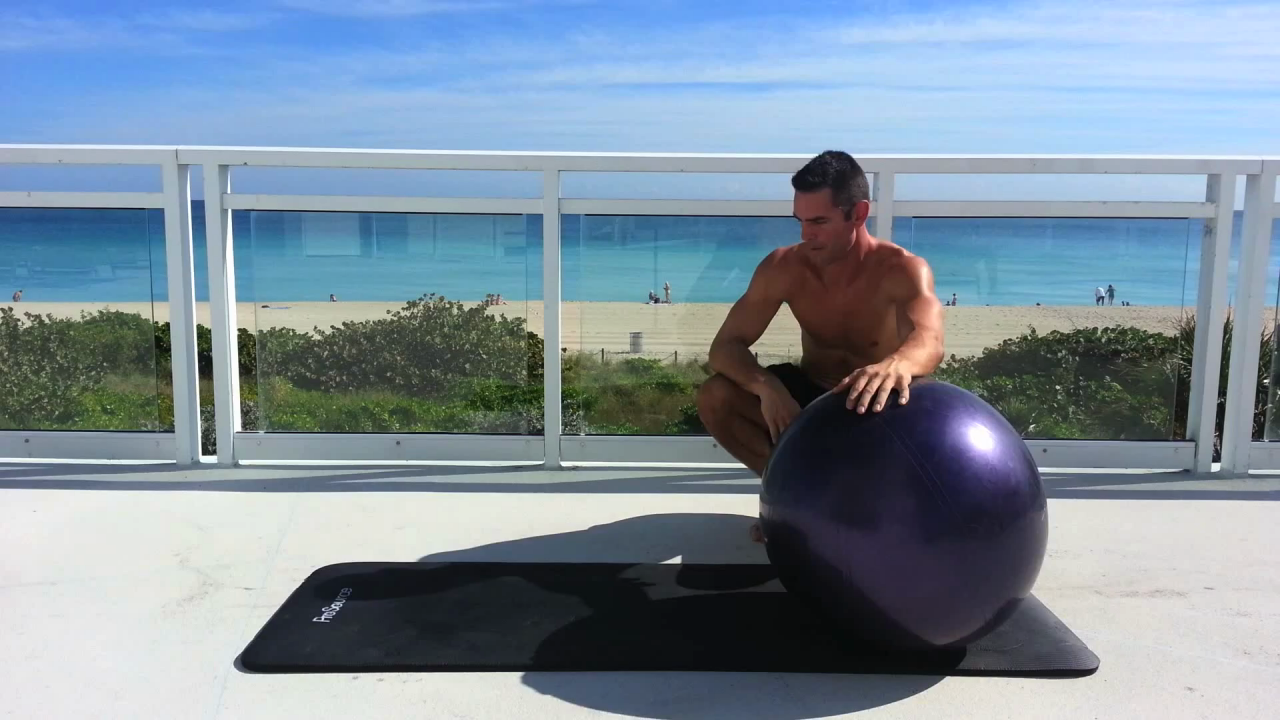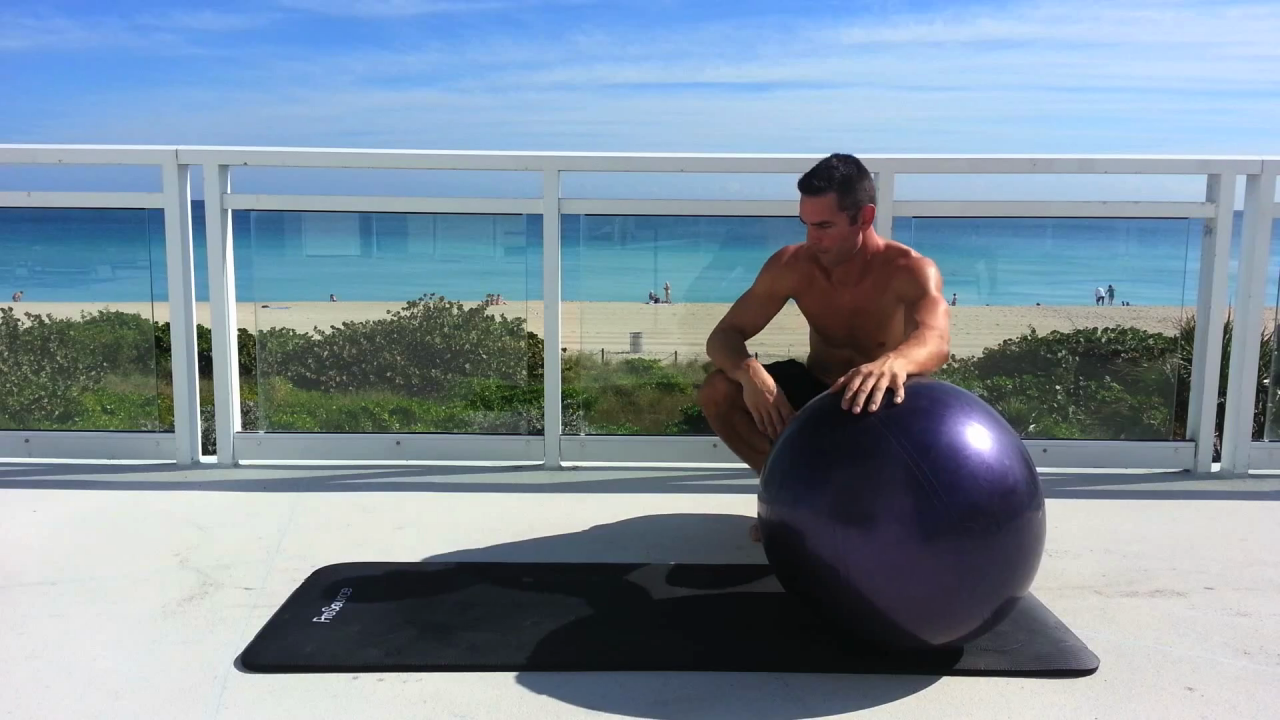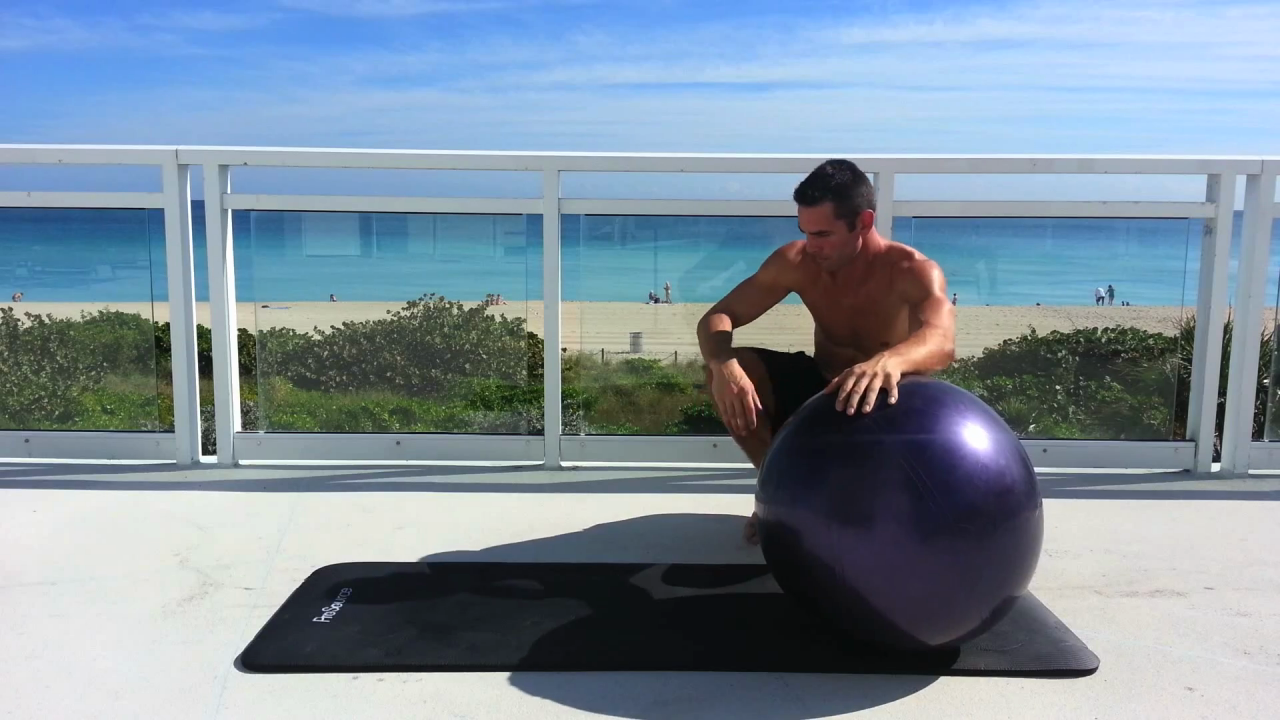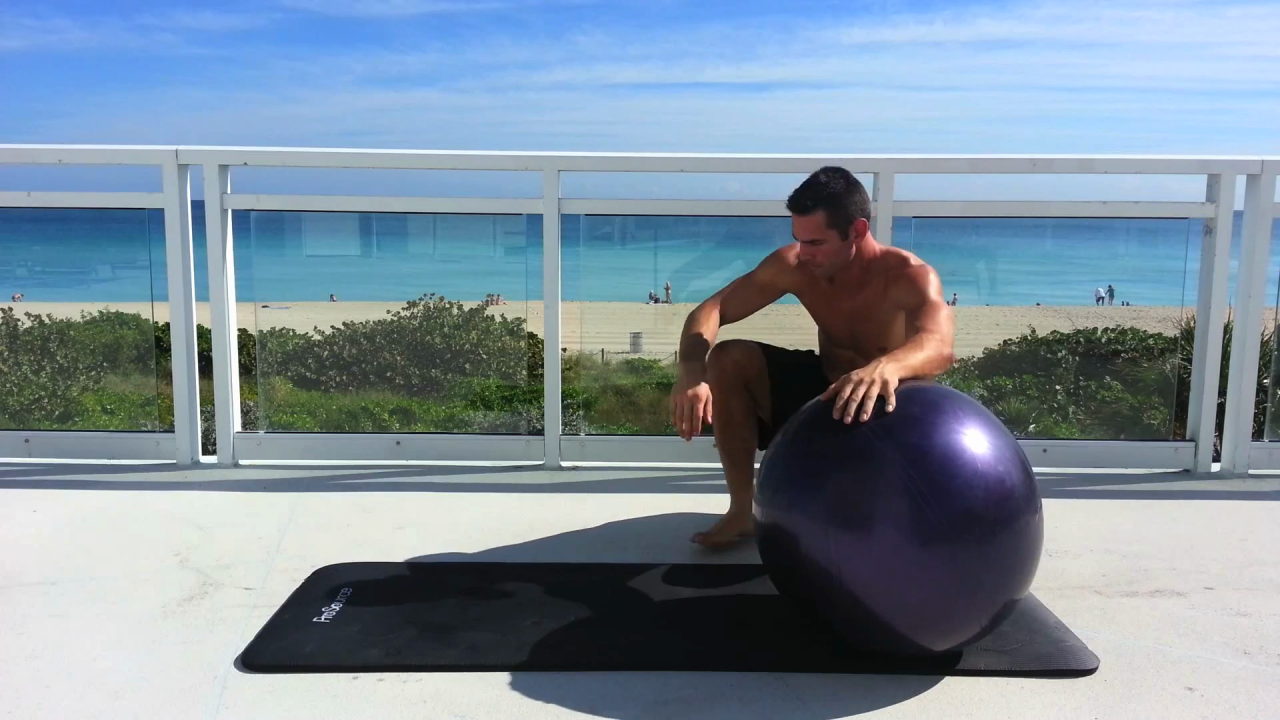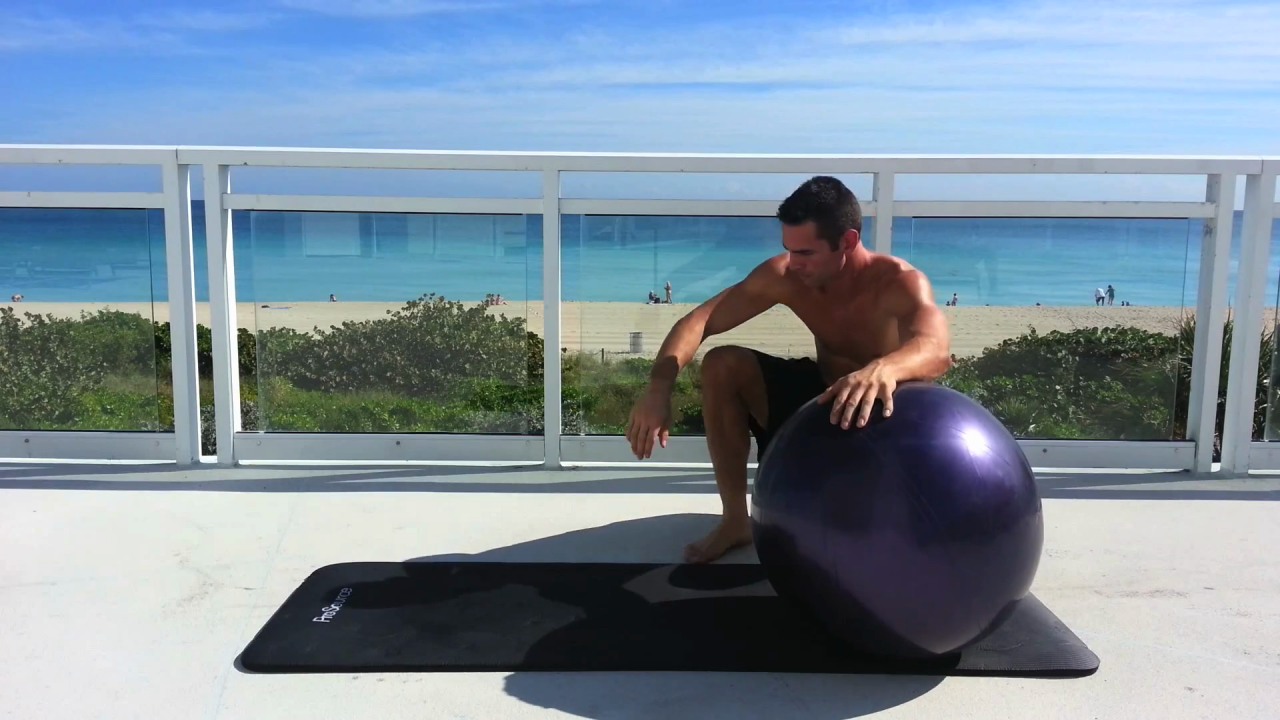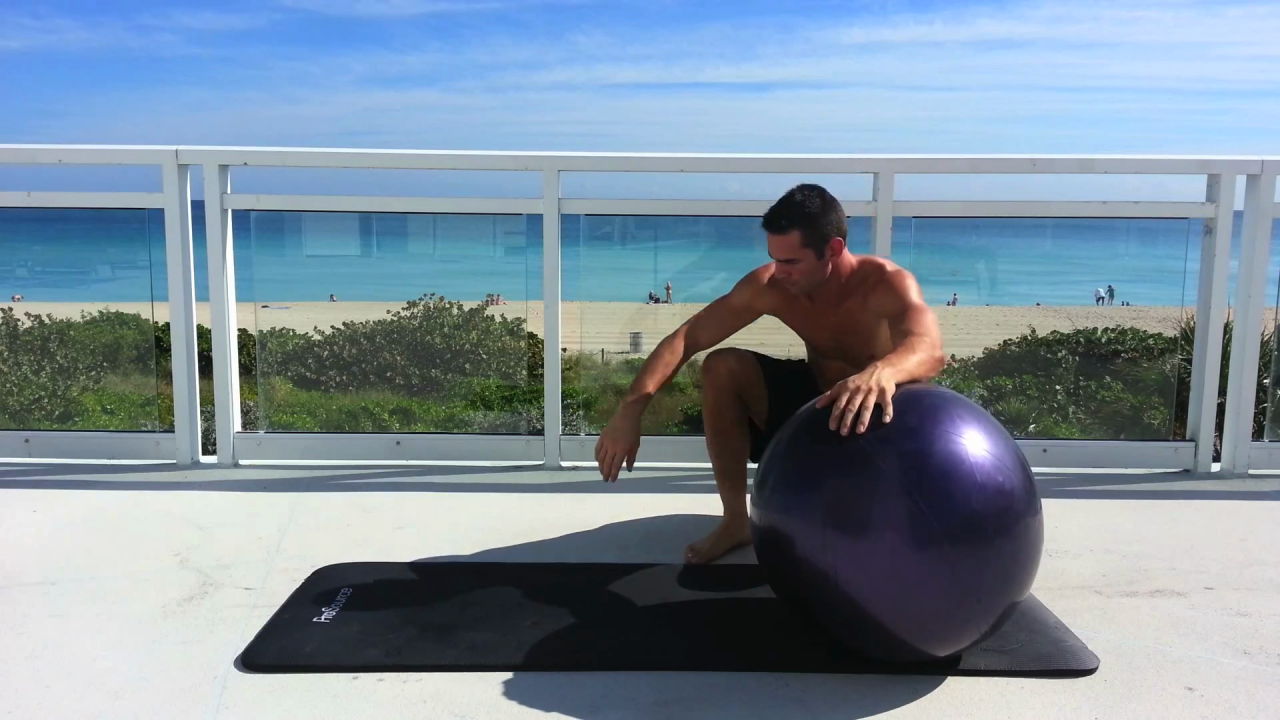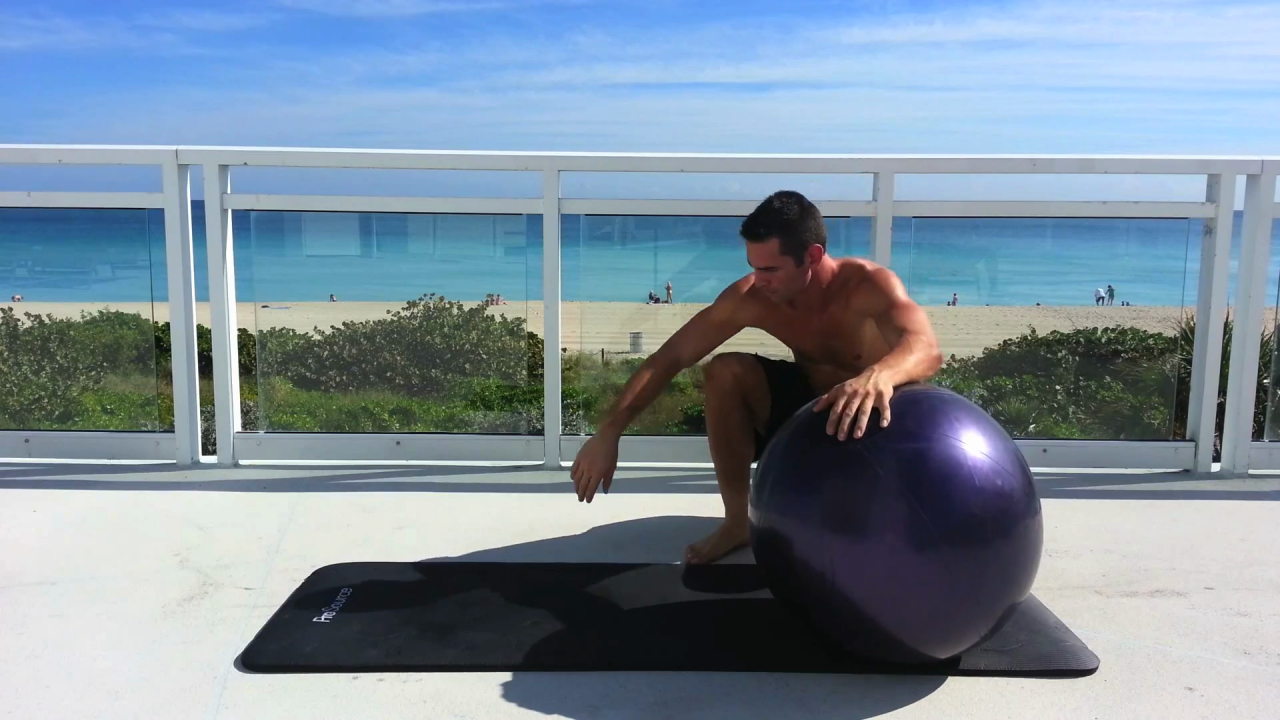
dt=0.1s
person 1, frame 1
left shoulder: (903, 270)
right shoulder: (782, 268)
left elbow: (929, 344)
right elbow: (725, 345)
left wrist: (894, 365)
right wrist: (768, 388)
left hip: (873, 407)
right hip: (805, 394)
right knee: (714, 398)
person 1, frame 2
left shoulder: (911, 271)
right shoulder: (790, 265)
left elbow: (934, 344)
right elbow: (723, 336)
left wrist: (892, 363)
right wrist: (751, 373)
left hip: (875, 407)
right hip: (812, 393)
right knee: (717, 391)
person 1, frame 3
left shoulder: (913, 272)
right shoulder: (795, 262)
left elbow: (940, 342)
right elbow: (718, 318)
left wrist: (885, 362)
right wrist: (724, 366)
left hip: (885, 404)
right knee: (733, 367)
person 1, frame 4
left shoulder: (911, 277)
right shoulder: (792, 266)
left elbow: (939, 349)
right elbow: (710, 311)
left wrist: (883, 369)
right wrist: (690, 374)
left hip: (883, 411)
right knee: (729, 359)
right ankle: (743, 508)
person 1, frame 5
left shoulder: (900, 283)
right shoulder: (784, 276)
left elbow: (935, 352)
right elbow: (700, 319)
left wrist: (881, 371)
right wrist: (657, 390)
left hip: (882, 415)
right hip: (820, 396)
right knee: (721, 364)
right ankle: (735, 520)
person 1, frame 6
left shoulder: (888, 284)
right shoulder: (769, 287)
left elbow: (929, 353)
right elbow: (685, 339)
left wrist: (880, 374)
right wrist: (630, 408)
left hip: (876, 418)
right hip: (816, 403)
right knee: (722, 367)
right ankle: (735, 521)
person 1, frame 7
left shoulder: (868, 284)
right shoulder: (749, 298)
left elbow: (925, 350)
right elbow: (670, 357)
left wrist: (877, 377)
right wrist: (609, 432)
left hip: (874, 418)
right hip: (805, 403)
right knee: (728, 370)
right ankle: (737, 521)
